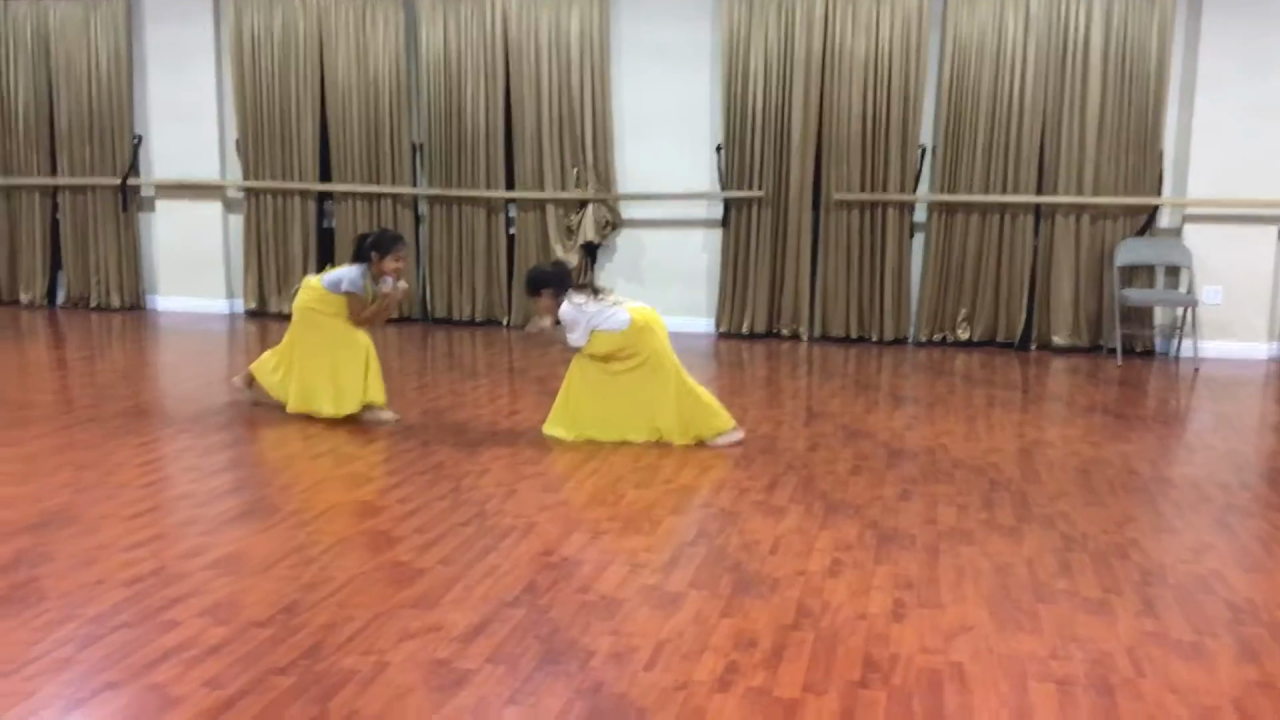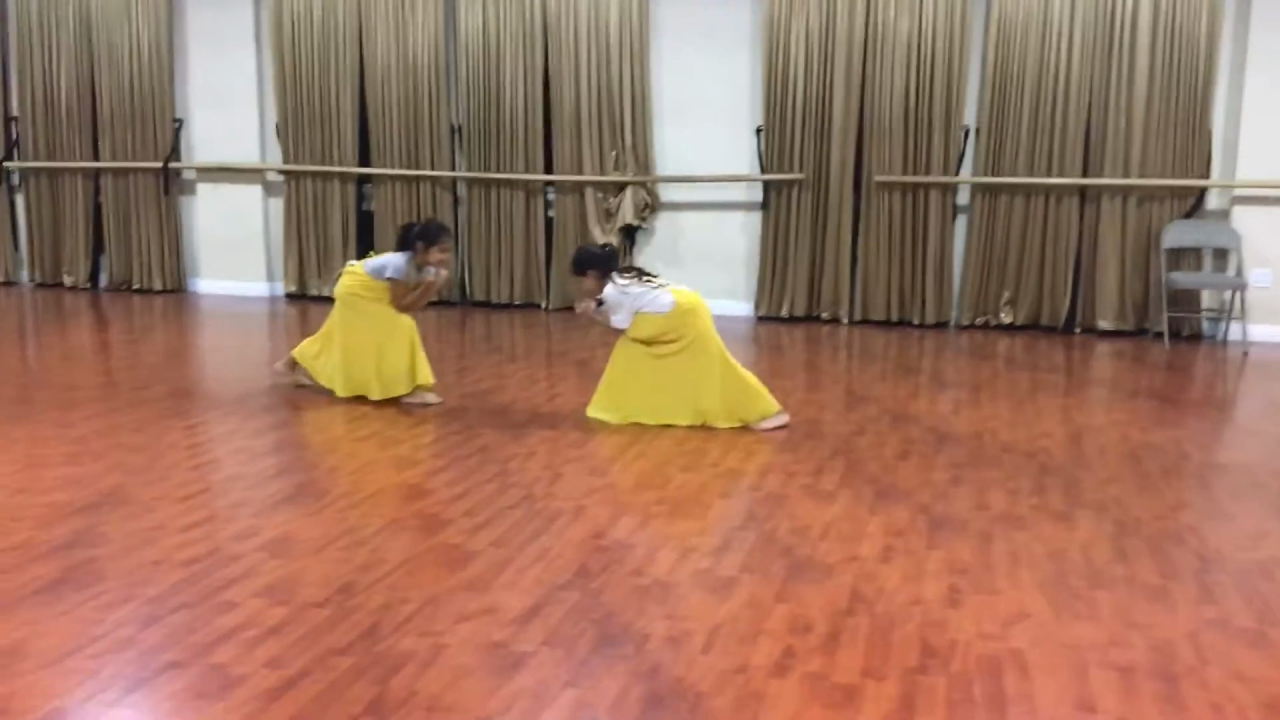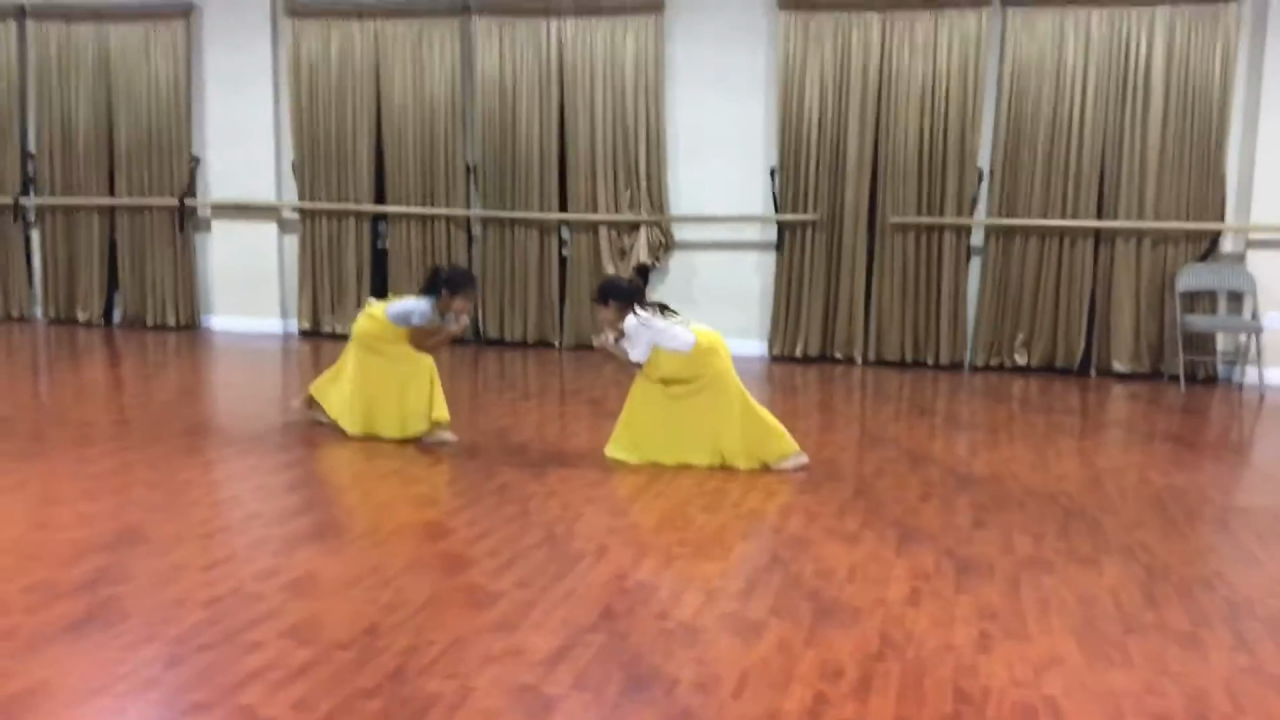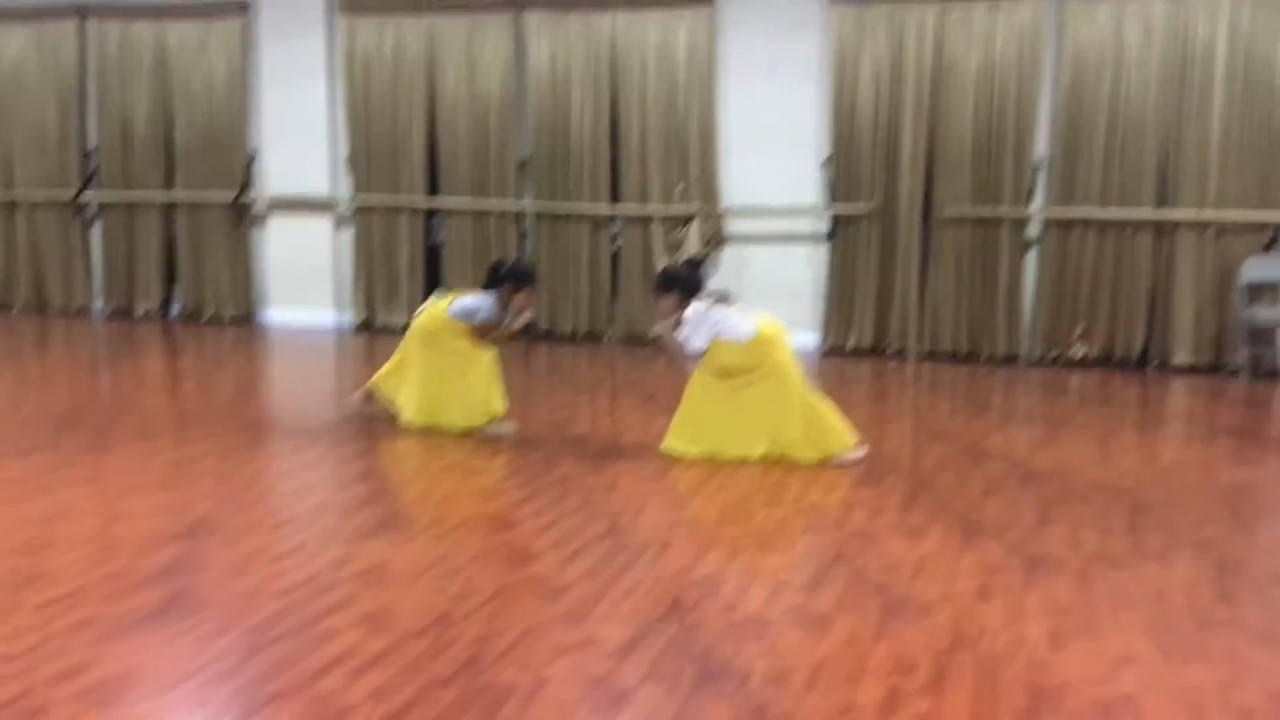
dt=0.2s
person 1, frame 1
left shoulder: (568, 309)
right shoulder: (574, 298)
left elbow: (578, 344)
right elbow: (582, 332)
left wrist: (548, 329)
right wrist: (552, 325)
left hip: (640, 331)
right hip: (633, 328)
left knee: (671, 383)
right knee: (586, 365)
left ankle: (722, 428)
right ankle: (584, 422)
person 1, frame 2
left shoulder: (612, 290)
right shoulder: (620, 279)
left elbow: (622, 327)
right elbow: (627, 311)
left wrist: (592, 312)
right wrist: (598, 305)
left hip: (684, 315)
right hip: (677, 314)
left knee: (715, 366)
right knee: (629, 348)
left ankle: (767, 413)
right ankle: (626, 405)
person 1, frame 3
left shoulder: (633, 322)
right shoulder: (641, 315)
left elbow: (639, 362)
left wrist: (610, 346)
right wrist: (617, 339)
left hip: (704, 356)
right hip: (695, 357)
left knee: (734, 405)
right knee: (647, 386)
left ankle: (785, 453)
person 1, frame 4
left shoulder: (693, 312)
right shoulder: (701, 307)
left elbow: (696, 354)
right elbow: (700, 347)
left wrist: (667, 337)
right wrist: (672, 333)
left hip: (763, 347)
right hip: (751, 349)
left knee: (793, 397)
right knee: (706, 380)
left ankle: (843, 447)
person 2, frame 1
left shoulder: (385, 280)
right shoulder: (355, 277)
left elbow: (375, 319)
right elbow: (359, 319)
left wrist: (395, 297)
right wrist: (384, 298)
left hip: (328, 309)
right hip: (313, 306)
left knee: (299, 352)
right knee: (357, 344)
left ankle: (247, 379)
right ankle: (365, 406)
person 2, frame 2
left shoulder: (426, 268)
right shoulder: (399, 264)
left elbow: (415, 304)
right elbow: (401, 305)
left wrist: (437, 285)
right wrist: (427, 286)
left hip: (369, 294)
right hip: (355, 292)
left knee: (339, 336)
right knee: (400, 327)
left ankle: (291, 365)
right ankle: (409, 389)
person 2, frame 3
left shoulder: (445, 312)
right shoulder: (424, 310)
left elbow: (430, 342)
right elbow: (420, 346)
left wrist: (455, 330)
right wrist: (449, 333)
left hip: (373, 331)
right hip: (373, 331)
left knee: (350, 374)
right knee: (421, 366)
left ankle: (312, 401)
right ankle: (427, 427)
person 2, frame 4
left shoulder: (505, 305)
right shoulder: (487, 306)
left elbow: (491, 335)
right elbow: (481, 340)
left wrist: (515, 326)
right wrist: (512, 329)
left hip: (433, 324)
right hip: (433, 327)
left knee: (411, 366)
right knee: (482, 359)
left ankle: (368, 393)
right ankle: (485, 419)
